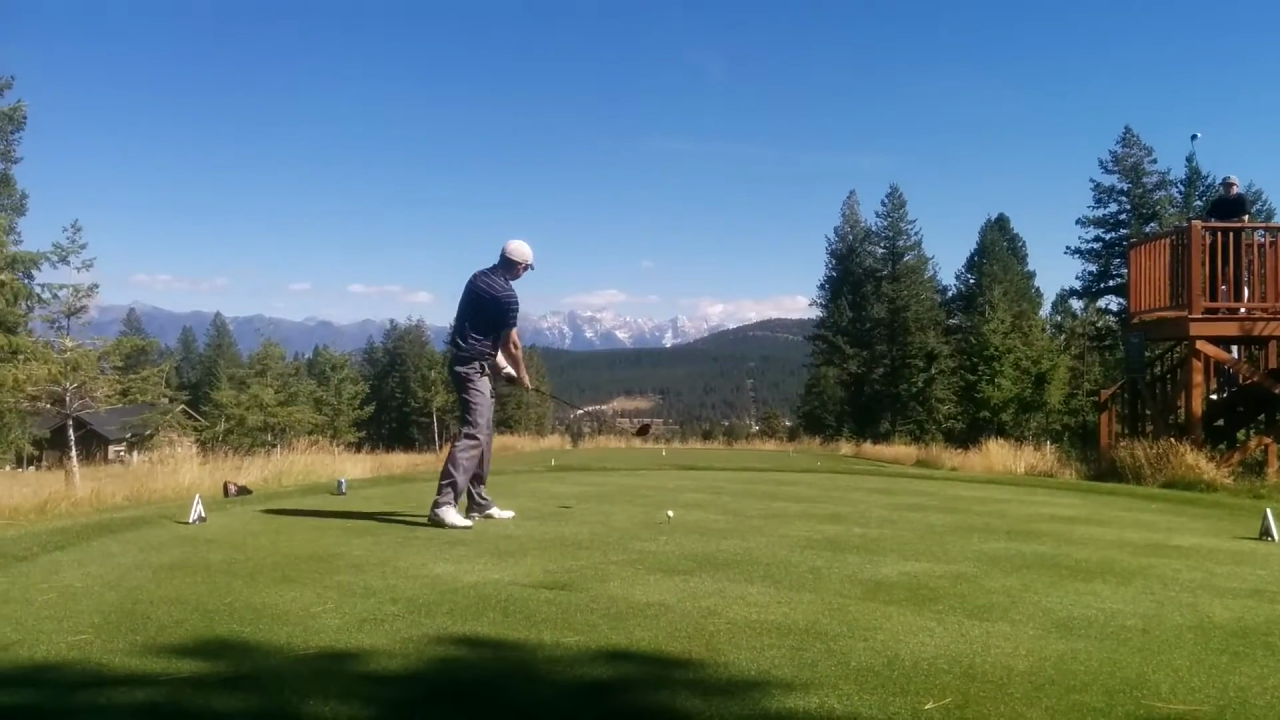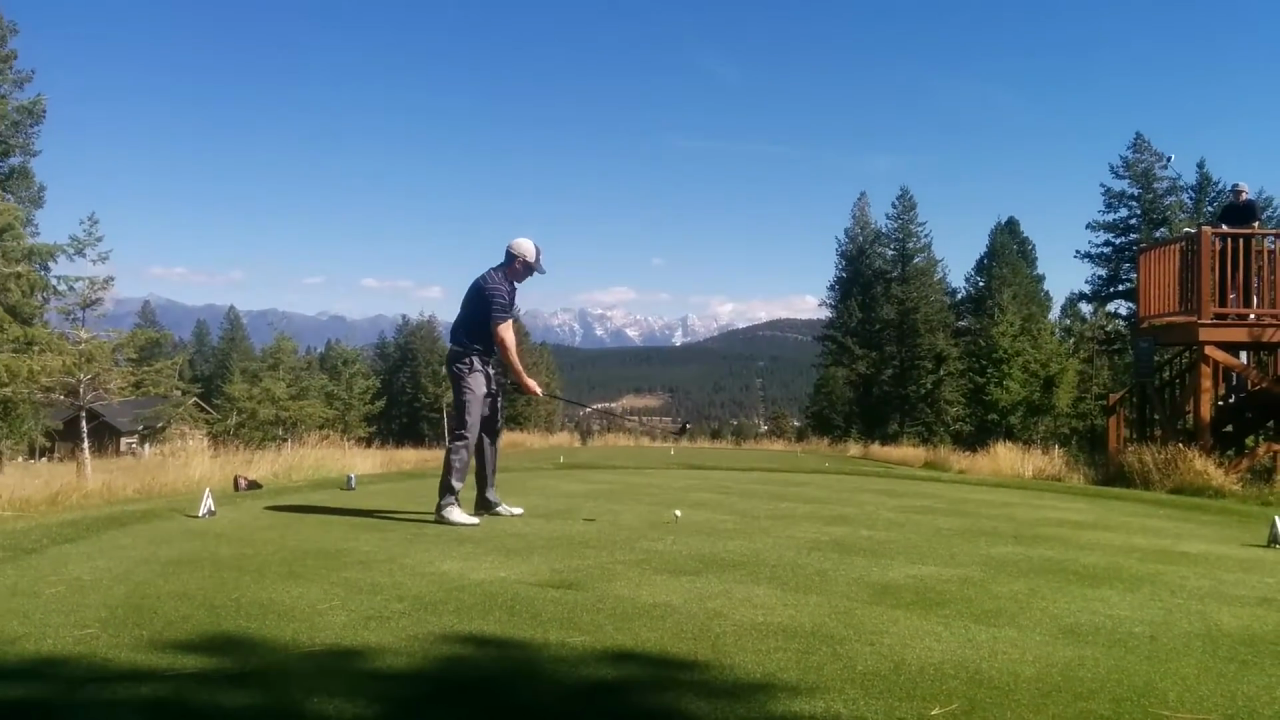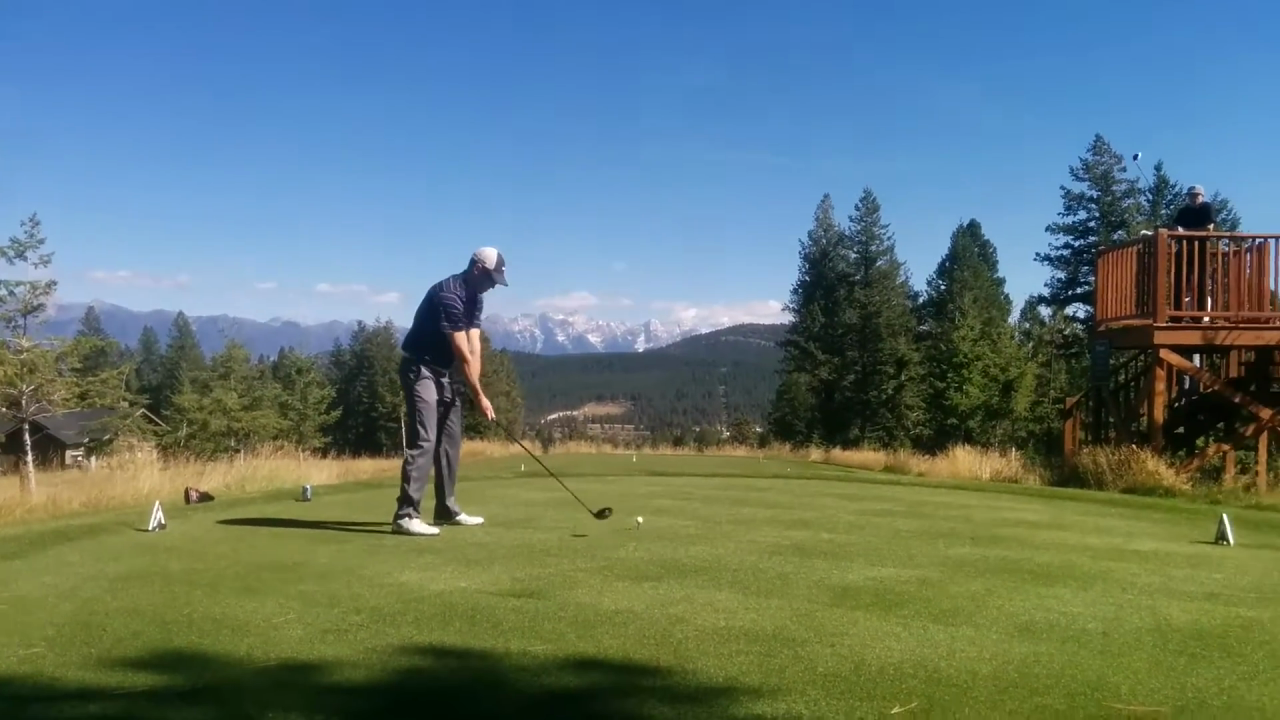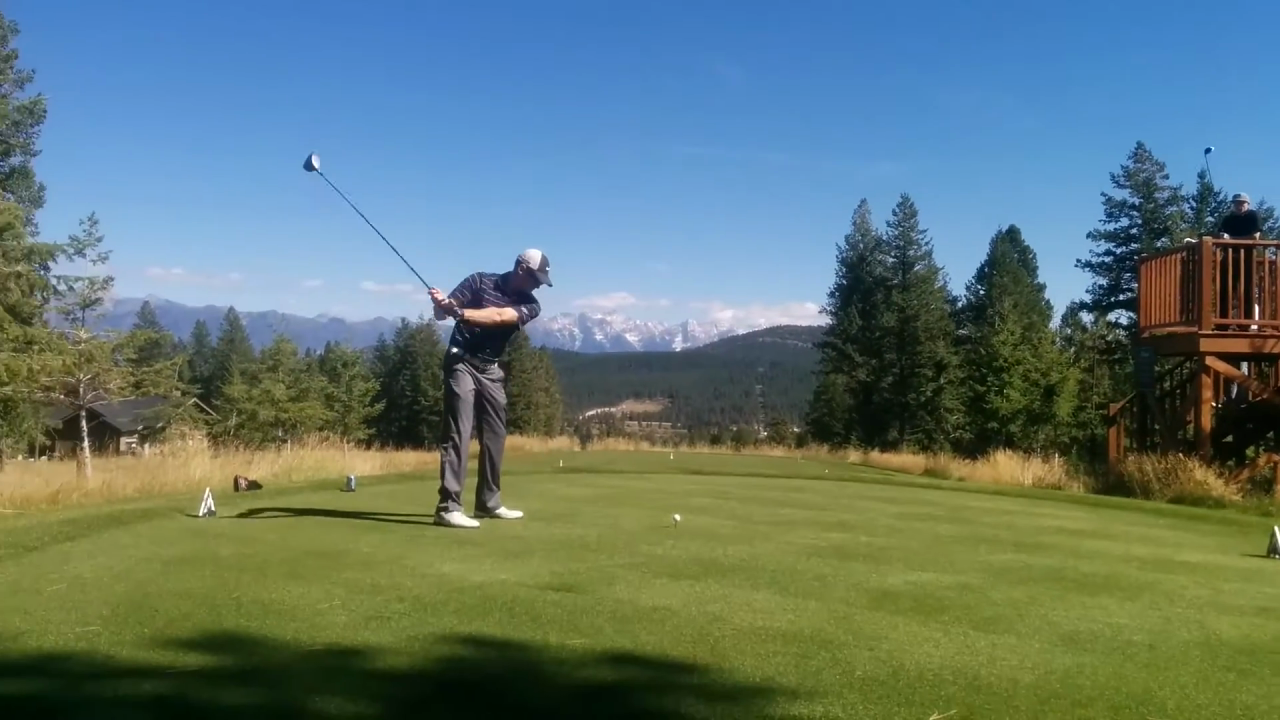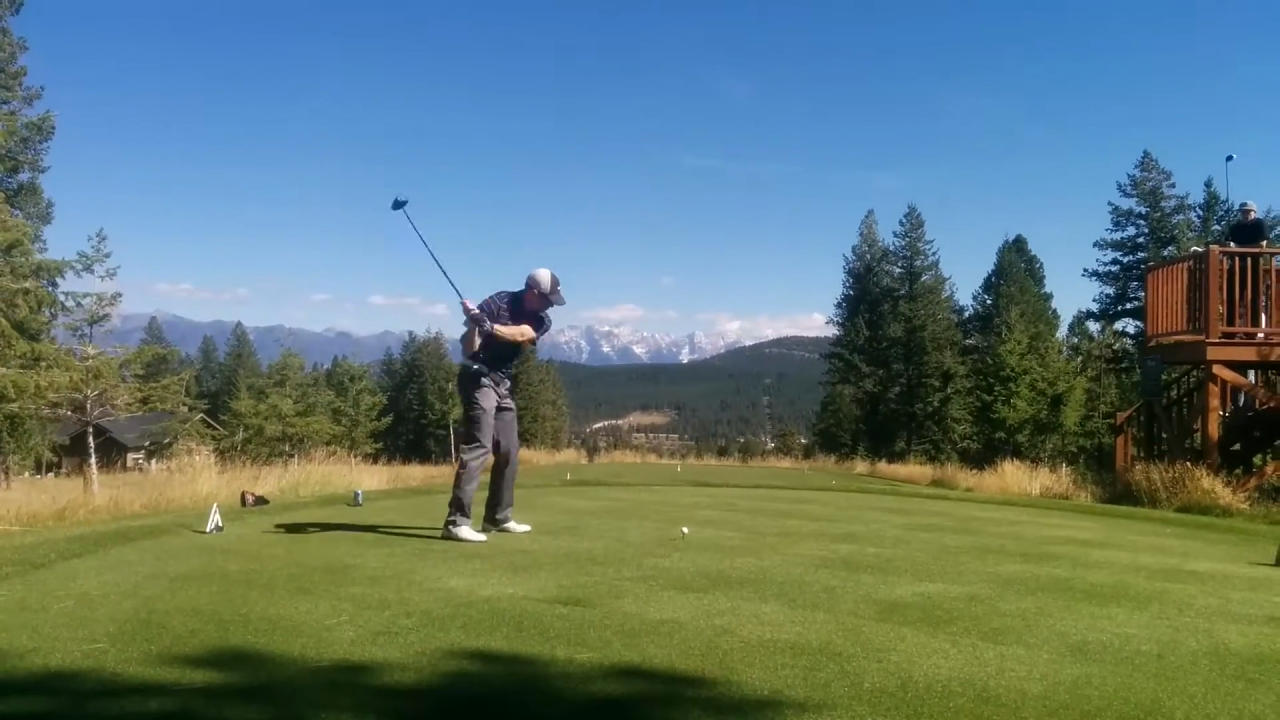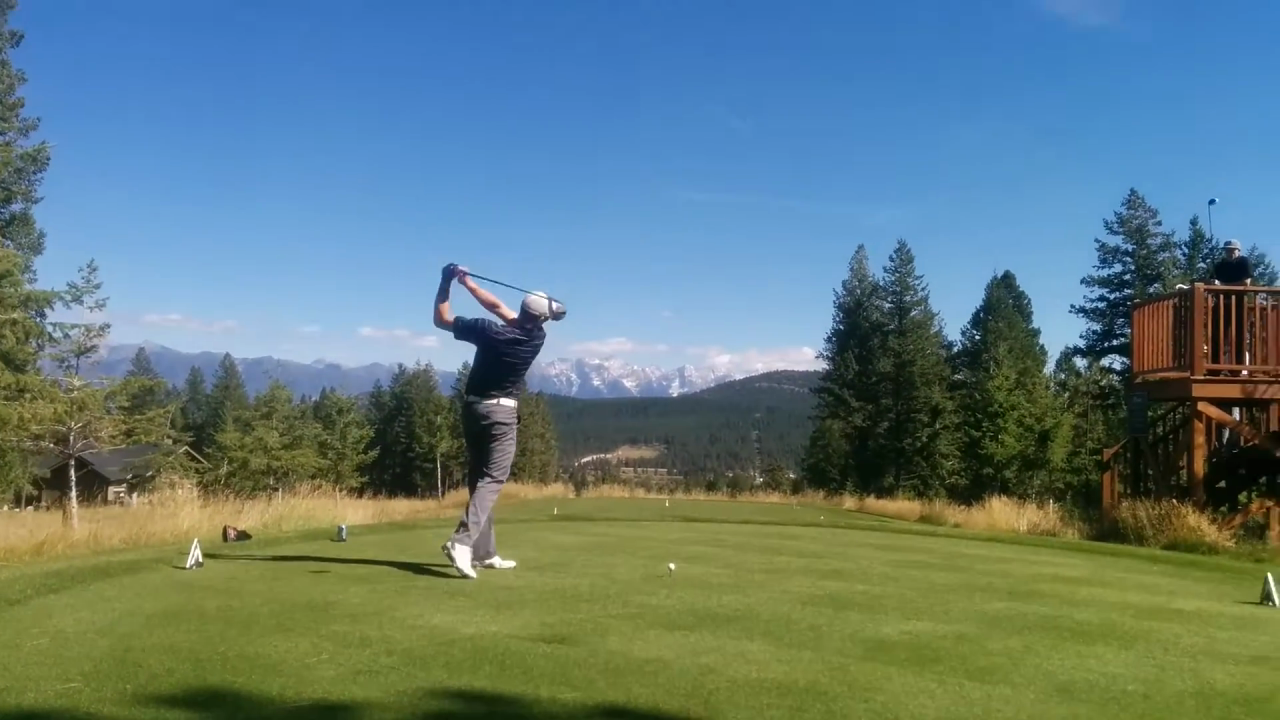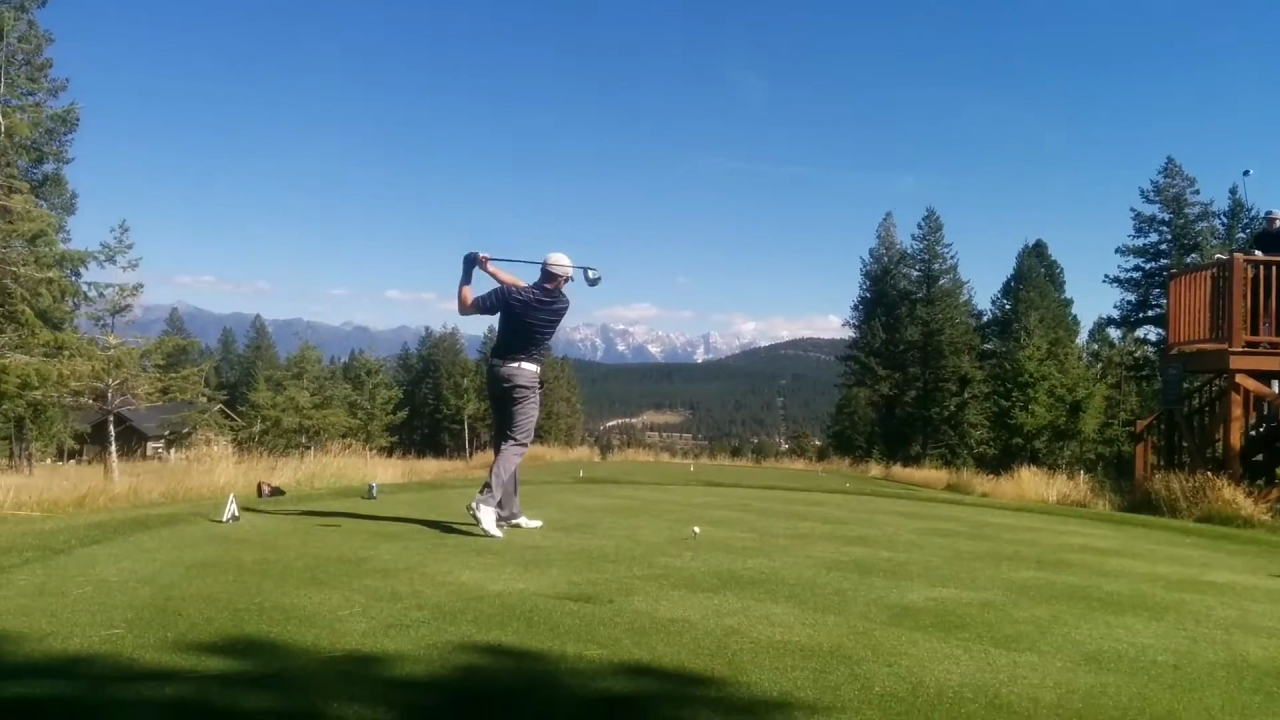
dt=0.4s
person 1, frame 1
left shoulder: (480, 278)
right shoulder: (507, 295)
right elbow: (512, 343)
left wrist: (501, 364)
right wrist: (521, 374)
left hip: (470, 363)
right hip: (473, 366)
left knee: (482, 433)
right knee: (473, 433)
left ankle: (479, 503)
right ankle: (444, 503)
person 1, frame 2
left shoulder: (507, 287)
right shoulder: (493, 287)
left elbow: (508, 332)
right elbow: (502, 340)
left wrist: (516, 375)
right wrist: (523, 378)
left hip: (483, 363)
right hip: (467, 361)
left knee: (490, 430)
right knee: (466, 430)
left ankle: (487, 500)
right ankle: (448, 504)
person 1, frame 3
left shoulder: (475, 299)
right shoulder: (448, 295)
left elbow: (473, 347)
right elbow: (461, 351)
left wrist: (474, 388)
right wrist: (479, 396)
left hip: (444, 373)
right hip: (419, 369)
left knee: (449, 439)
right knee: (423, 440)
left ankle: (446, 509)
right ankle: (406, 515)
person 1, frame 4
left shoulder: (530, 306)
right shoulder: (479, 282)
left elbow: (498, 317)
right elbow: (440, 313)
left wrist: (460, 311)
right wrist: (444, 304)
left hip: (490, 369)
right hip: (461, 363)
left knee: (495, 436)
right knee: (458, 434)
left ankle: (488, 502)
right ankle: (448, 507)
person 1, frame 5
left shoulder: (542, 320)
right shoulder: (496, 303)
left elbow: (517, 334)
right elbow: (468, 347)
left wrist: (488, 325)
right wrist: (475, 325)
left hip: (501, 382)
right hip: (478, 378)
left knee: (508, 451)
right knee: (478, 447)
left ankle: (498, 516)
right ankle: (457, 521)
person 1, frame 6
left shoulder: (488, 331)
right shoulder: (537, 337)
left elbow: (441, 319)
right elbow: (501, 308)
left wrist: (448, 281)
right wrist: (467, 281)
left hip: (472, 408)
right hip: (502, 413)
left knee: (480, 479)
right knee: (492, 480)
left ankle: (482, 552)
right ankle: (462, 541)
person 1, frame 7
left shoulder: (509, 295)
right shoulder: (562, 304)
left elbow: (465, 307)
left wrist: (468, 271)
right wrist: (489, 267)
left hip: (497, 372)
right hip: (524, 376)
left knee: (504, 441)
right knee: (517, 443)
left ankle: (509, 512)
right ankle: (486, 501)
